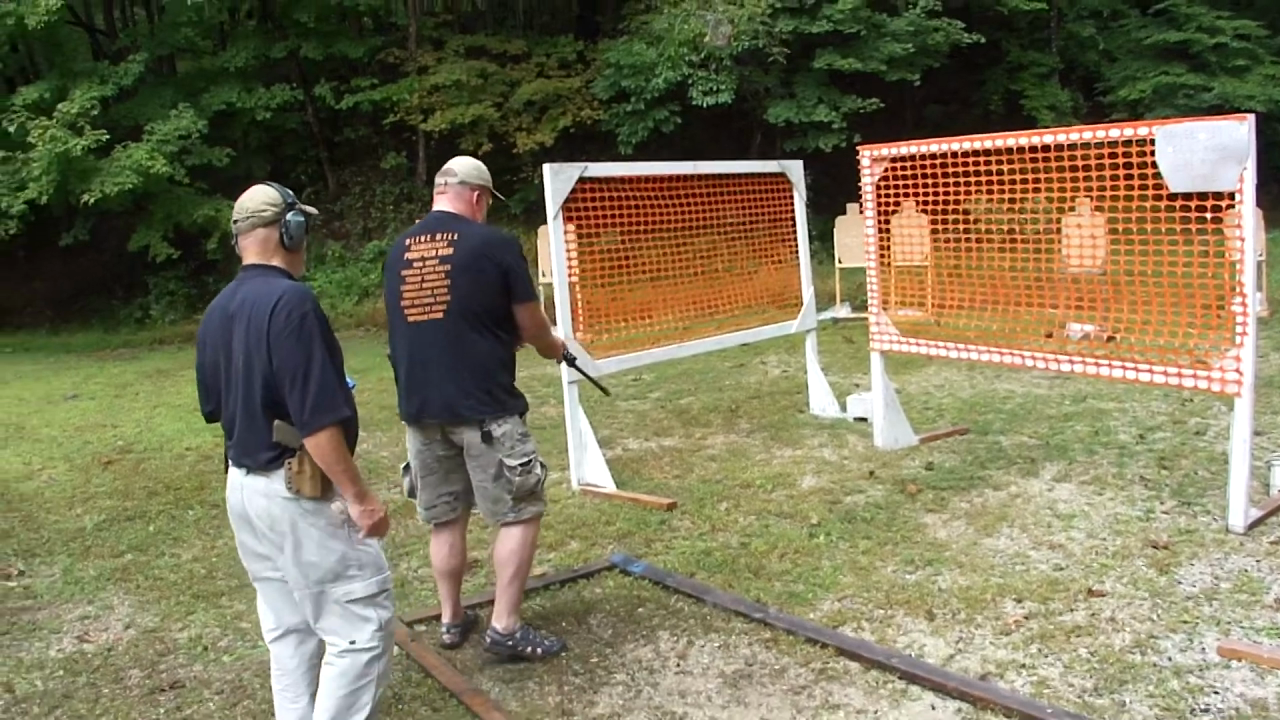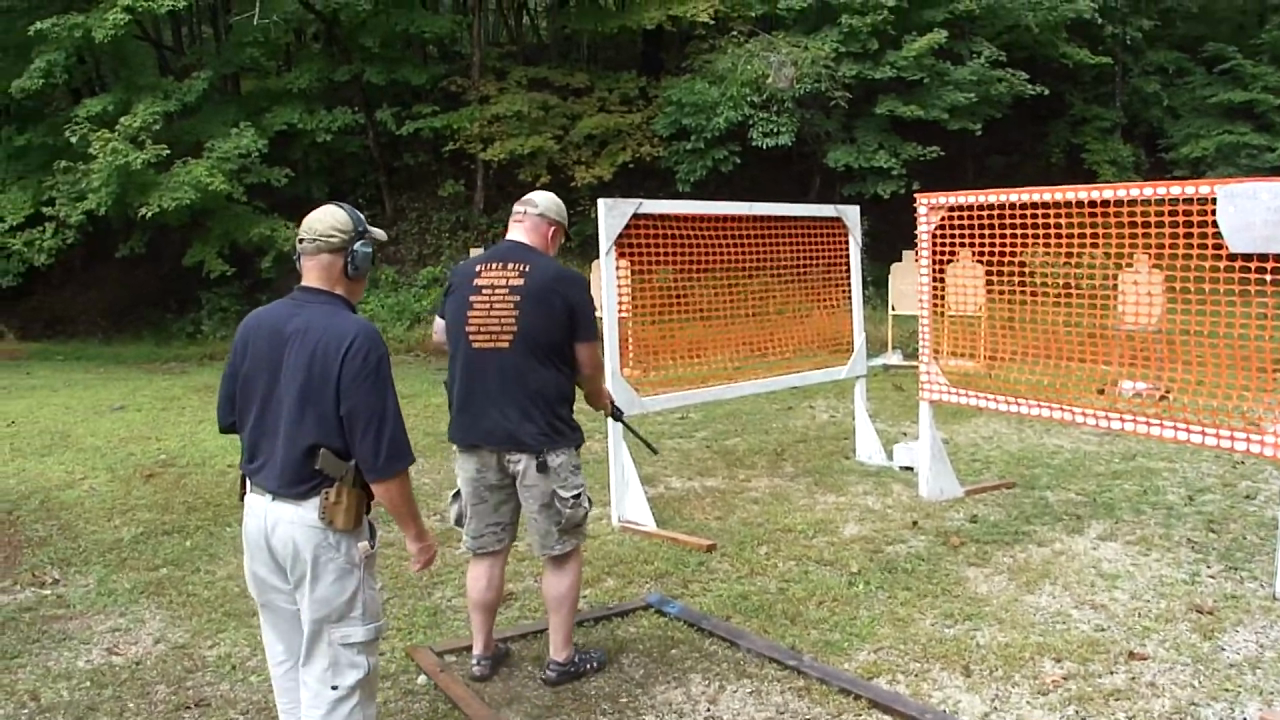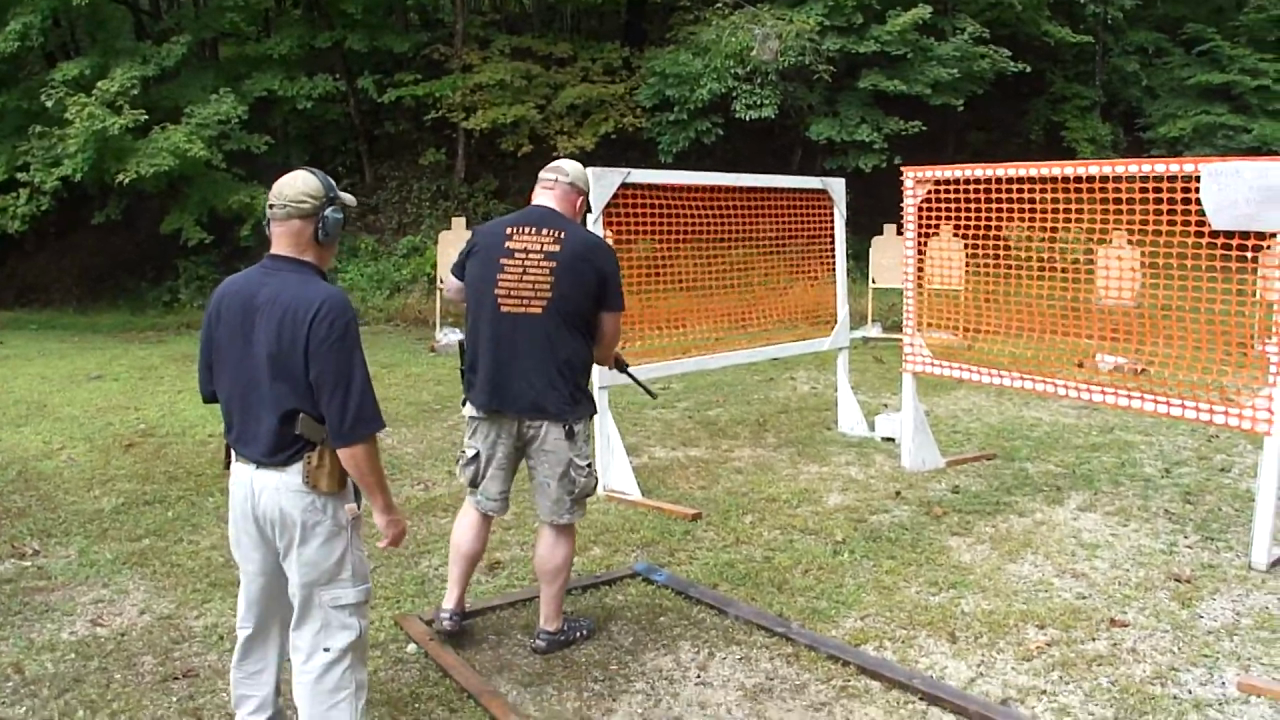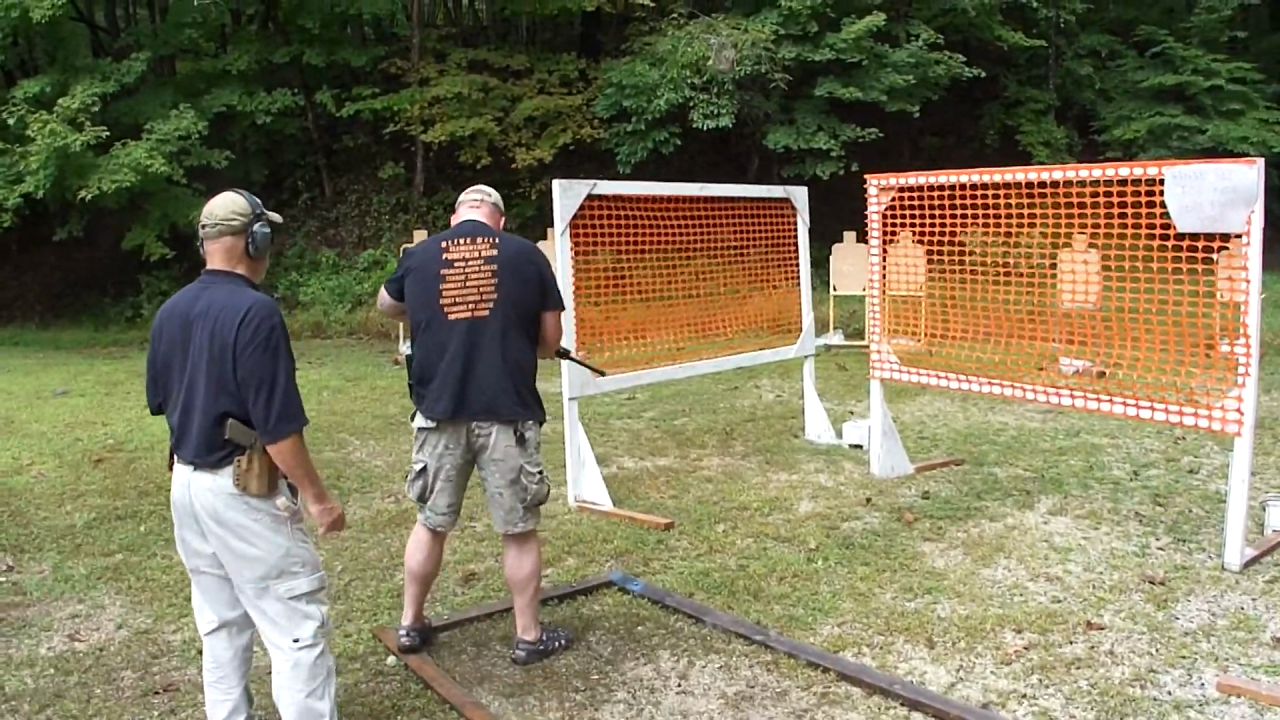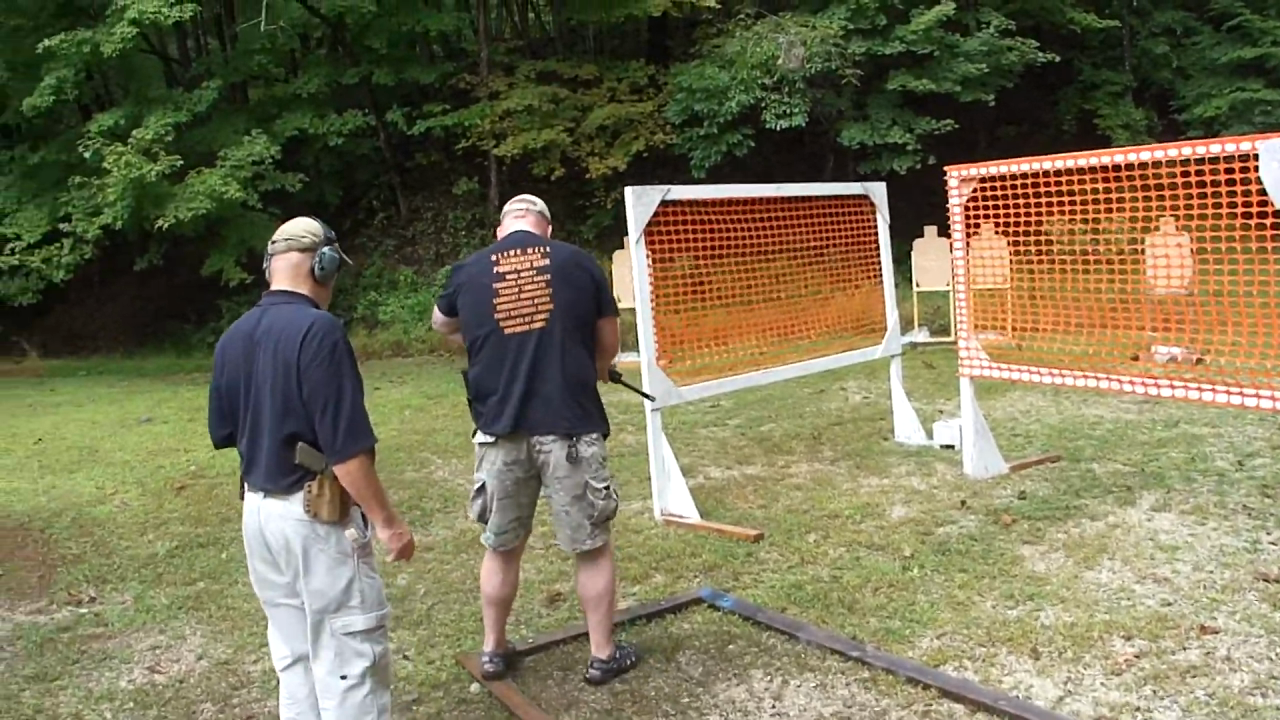
dt=0.5s
person 1, frame 1
left shoulder: (215, 313)
right shoulder: (289, 301)
left elbow: (215, 408)
right elbow: (318, 421)
right wrist: (358, 496)
left hip: (242, 487)
right hip: (300, 490)
left knee: (287, 627)
right knee: (361, 623)
person 1, frame 2
left shoulder: (254, 325)
right shoulder: (356, 337)
left elbow: (230, 418)
right elbow: (383, 460)
right wrist: (416, 534)
left hip: (259, 510)
right hip: (323, 523)
left knee: (288, 654)
right knee: (339, 666)
person 1, frame 3
left shoulder: (226, 295)
right shoulder: (325, 305)
left elbow: (213, 388)
right elbow: (351, 427)
right wrist: (383, 506)
left hip: (245, 478)
right hip: (307, 487)
left knee: (257, 616)
right knee: (329, 632)
person 1, frame 4
left shoulder: (170, 311)
right shoulder: (255, 311)
left elbow: (160, 401)
right elbow: (279, 426)
right wrist: (316, 496)
left hip: (187, 483)
right hip: (245, 491)
left knee: (220, 623)
right knee: (298, 624)
person 1, frame 5
left shoulder: (232, 338)
right shoulder: (318, 329)
left elbow: (224, 432)
right elbow: (346, 445)
right wrist: (385, 519)
left hip: (258, 511)
right hip: (316, 515)
left knee: (294, 655)
right knee: (351, 658)
person 2, frame 1
left shoulder: (398, 250)
right shoulder: (495, 244)
right elbow: (529, 322)
right wrist: (551, 346)
left hip: (421, 408)
right hip: (486, 408)
left knee: (445, 518)
right knee: (520, 512)
left ankle: (451, 619)
right ankle: (505, 626)
person 2, frame 2
left shoulder: (462, 275)
right shoulder: (565, 281)
left elbow: (439, 336)
right elbow: (589, 365)
right wrist: (598, 395)
left hip: (475, 437)
right hip: (543, 440)
left knee: (485, 550)
right knee: (561, 552)
left ankle: (482, 652)
right ankle: (561, 658)
person 2, frame 3
left shoulder: (485, 236)
right shoulder: (594, 250)
left elbow: (452, 291)
right elbow: (608, 337)
right wrist: (599, 356)
left hip: (489, 399)
right hip: (557, 406)
left knee: (479, 503)
right knee: (558, 520)
left ankle: (451, 607)
right ankle: (550, 626)
person 2, frame 4
left shoulder: (418, 255)
right shoulder: (527, 255)
left elbow: (386, 304)
right elbow: (550, 341)
left hip: (439, 411)
right hip: (507, 413)
left knee: (431, 522)
right knee: (519, 529)
left ankle: (410, 624)
right ankle: (530, 636)
person 2, frame 5
left shoulder: (468, 270)
right shoulder: (578, 262)
left elbow: (441, 324)
right elbow: (608, 345)
left hip: (499, 429)
right hip: (570, 426)
left knee: (500, 545)
right knee: (592, 545)
left ankle: (493, 651)
right ankle: (603, 654)
